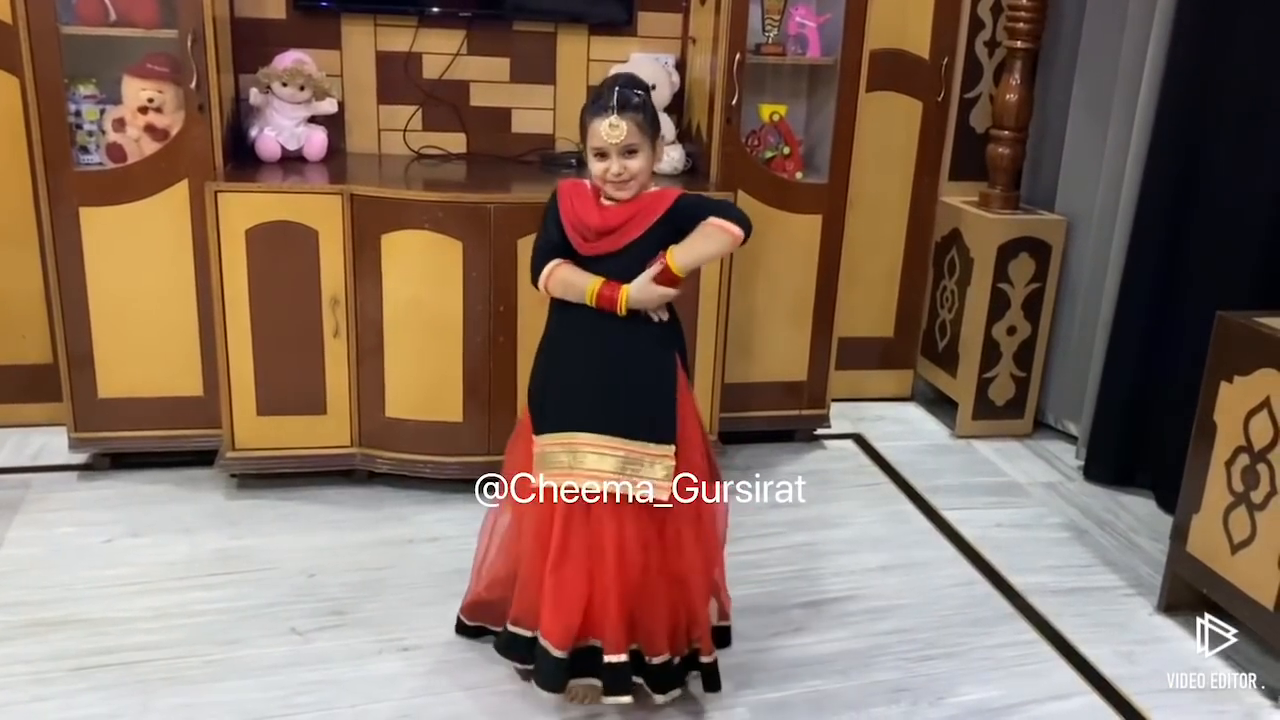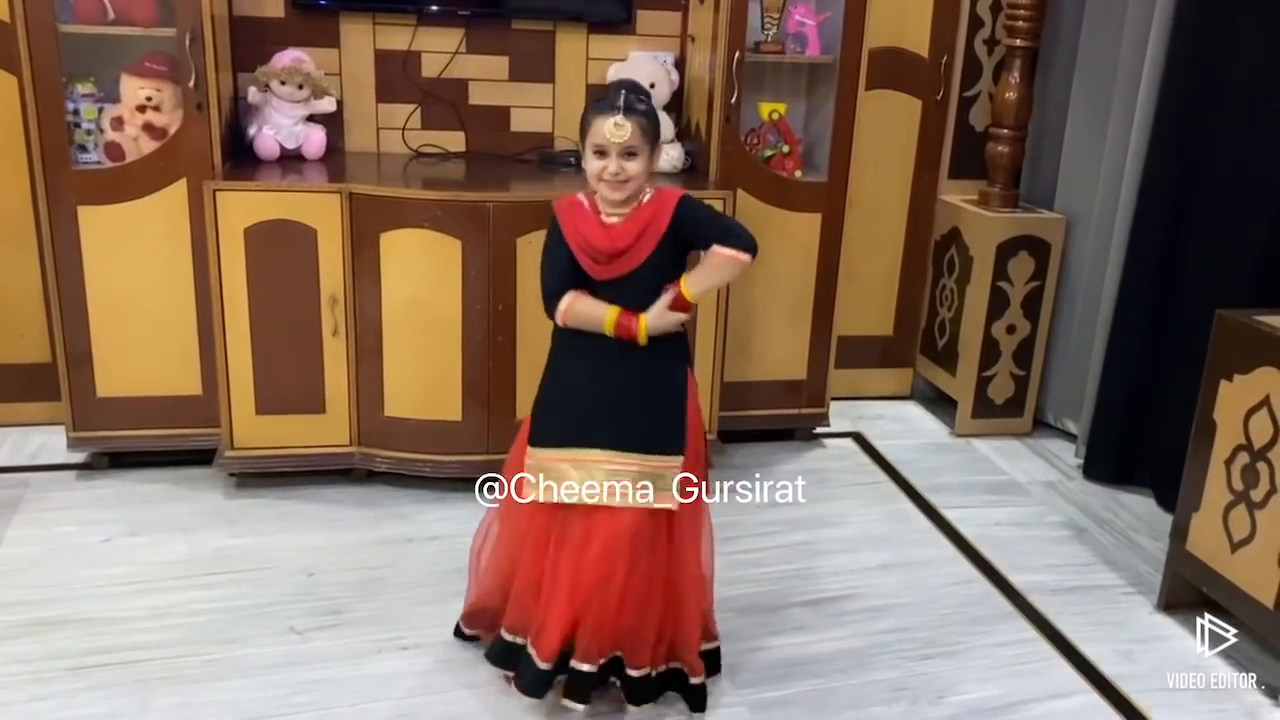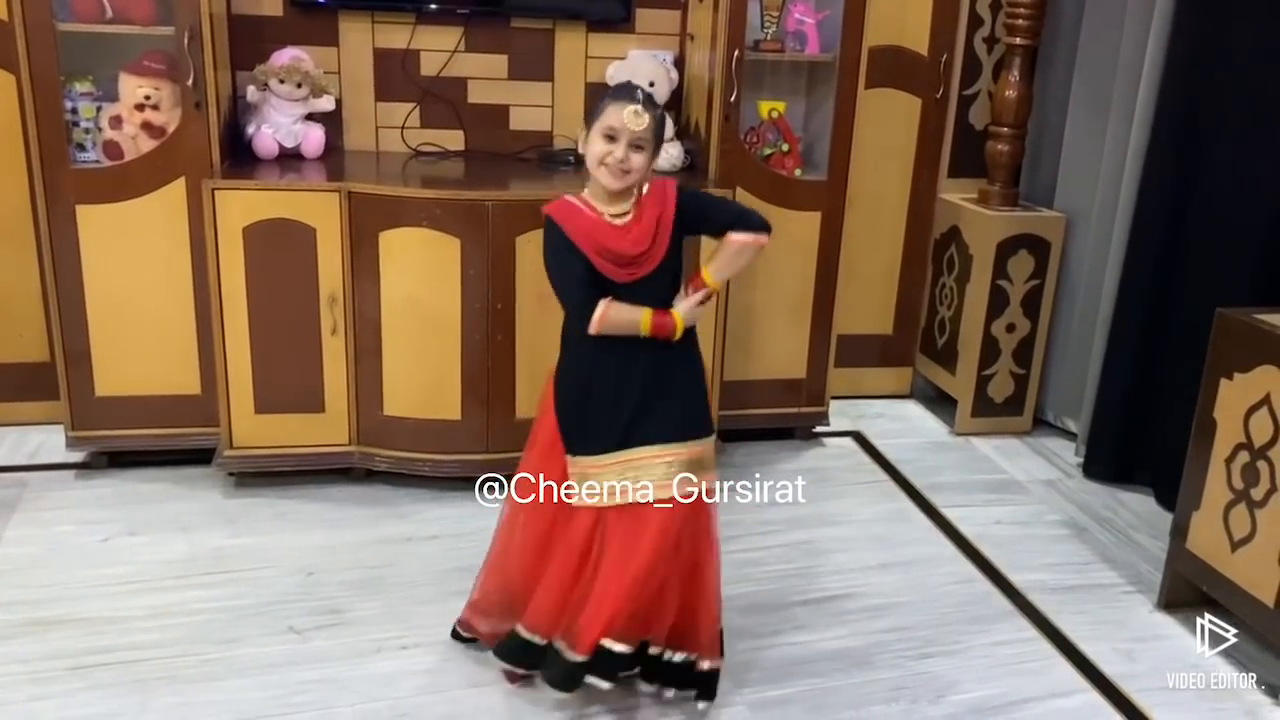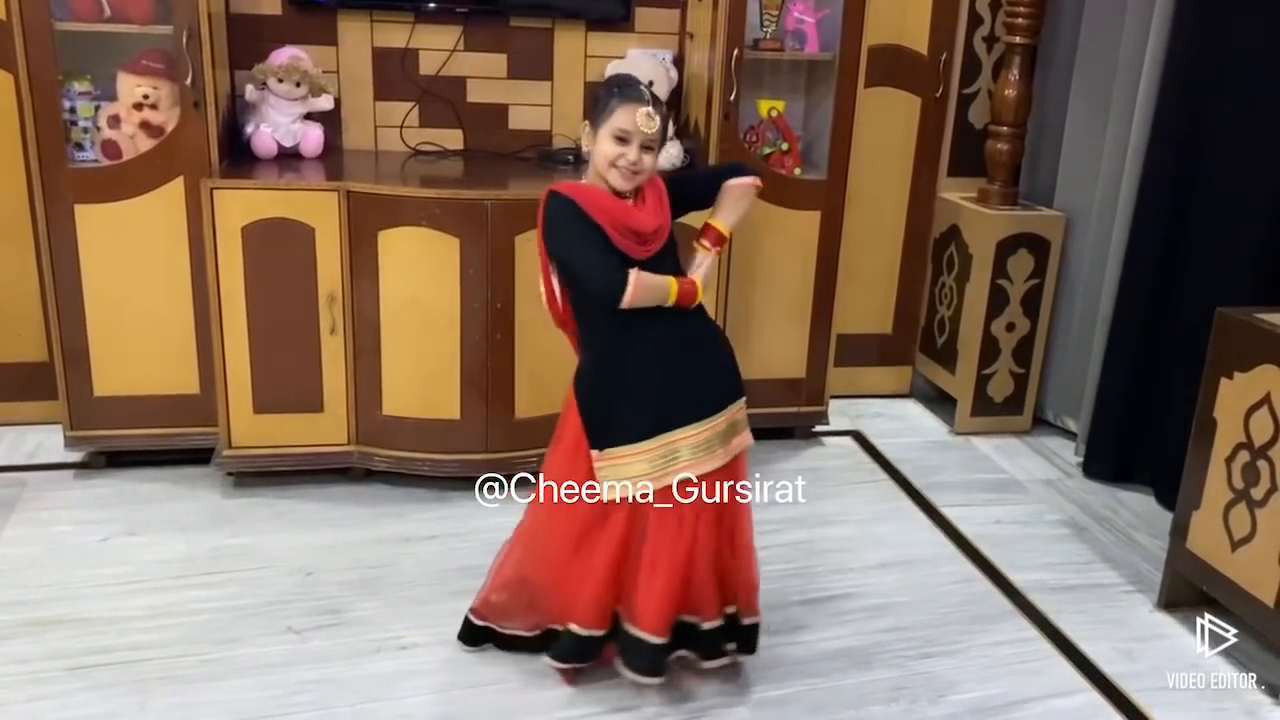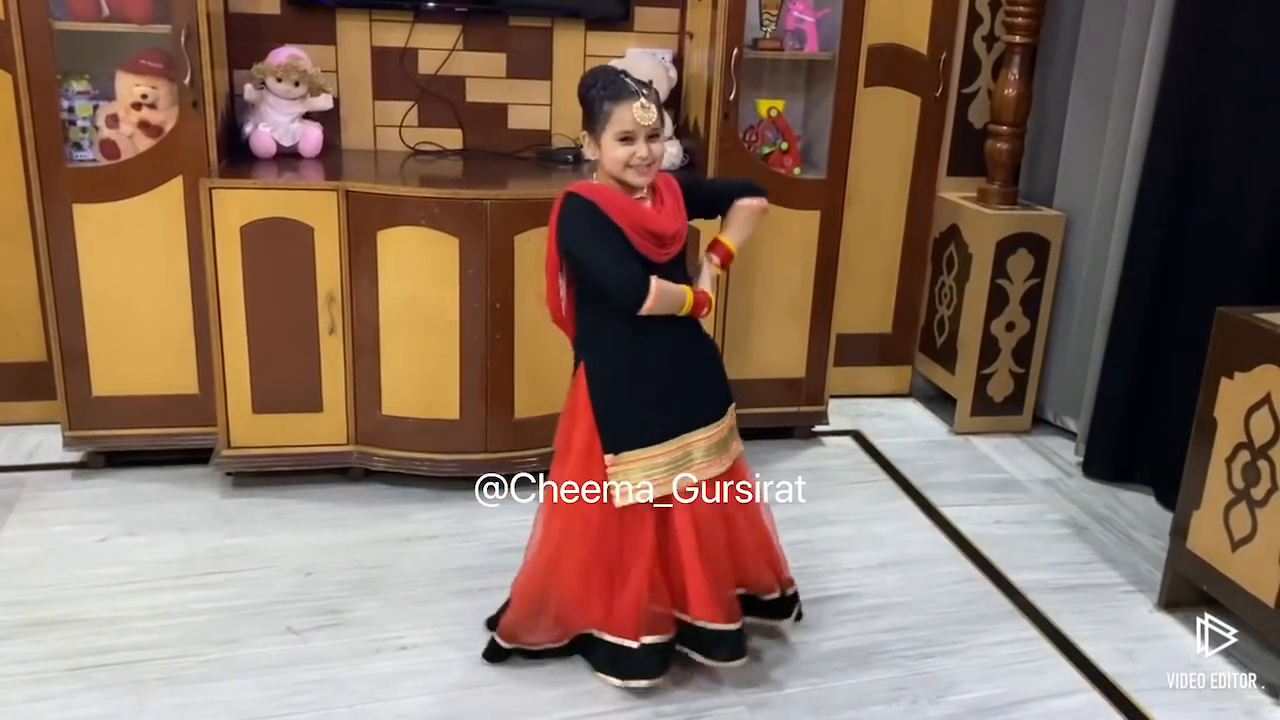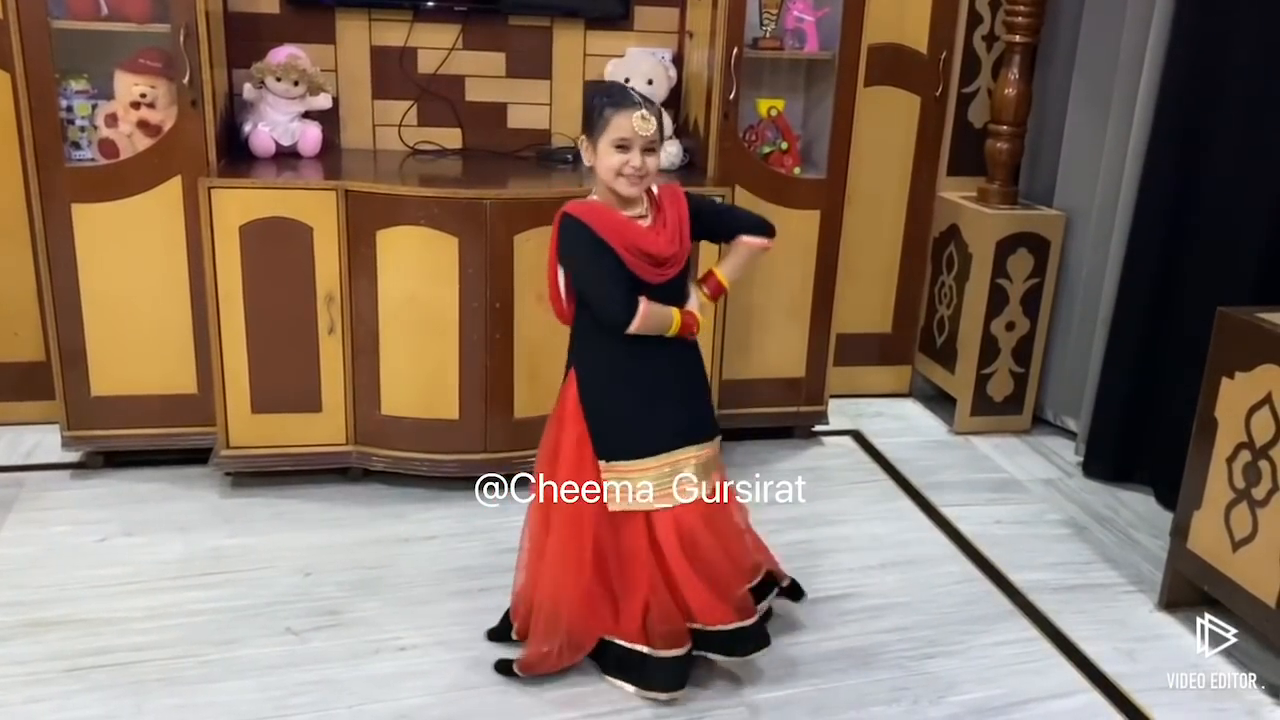
dt=0.2s
person 1, frame 1
left shoulder: (673, 208)
right shoulder: (567, 200)
left elbow: (734, 225)
right elbow: (547, 272)
left wrist: (660, 278)
right wrist: (622, 297)
left hip: (644, 389)
right hip: (569, 385)
left knee: (644, 522)
right knee: (564, 517)
left ankle: (650, 643)
right ankle: (565, 636)
person 1, frame 2
left shoulder: (674, 211)
right shoulder: (567, 216)
left elbow: (739, 247)
right elbow: (560, 302)
left wrist: (677, 302)
right wrist: (637, 324)
left hip: (652, 399)
right hip: (576, 397)
left knee: (641, 530)
right knee: (559, 525)
left ankle: (640, 651)
right ankle: (551, 638)
person 1, frame 3
left shoulder: (671, 202)
right shoulder: (562, 220)
left elbow: (752, 229)
right elbow: (587, 312)
left wrist: (699, 290)
right wrist: (667, 321)
left hip: (668, 395)
right hip: (591, 396)
left knee: (663, 525)
right knee: (566, 522)
left ankle: (646, 638)
right ankle: (548, 634)
person 1, frame 4
left shoulder: (663, 193)
right shoulder: (565, 205)
left elbow: (742, 179)
right elbow: (613, 286)
left wrist: (708, 246)
right wrist: (686, 288)
left hip: (690, 375)
right hip: (615, 384)
left knee: (692, 507)
right knee: (599, 513)
left ankle: (673, 624)
right ankle: (585, 622)
person 1, frame 5
left shoulder: (672, 192)
right shoulder: (581, 208)
left elbow: (752, 198)
right elbow: (633, 291)
left wrist: (716, 261)
right wrist: (696, 298)
left hip: (686, 379)
right hip: (618, 387)
left knee: (702, 506)
right knee: (612, 516)
left ankle: (707, 621)
right ankle: (619, 631)
person 1, frame 6
left shoulder: (677, 206)
right shoulder: (578, 224)
left elbow: (758, 231)
right elbow: (621, 311)
left wrist: (708, 289)
right wrist: (687, 319)
left hip: (676, 394)
right hip: (606, 402)
left knee: (688, 519)
right knee: (602, 523)
left ankle: (711, 618)
